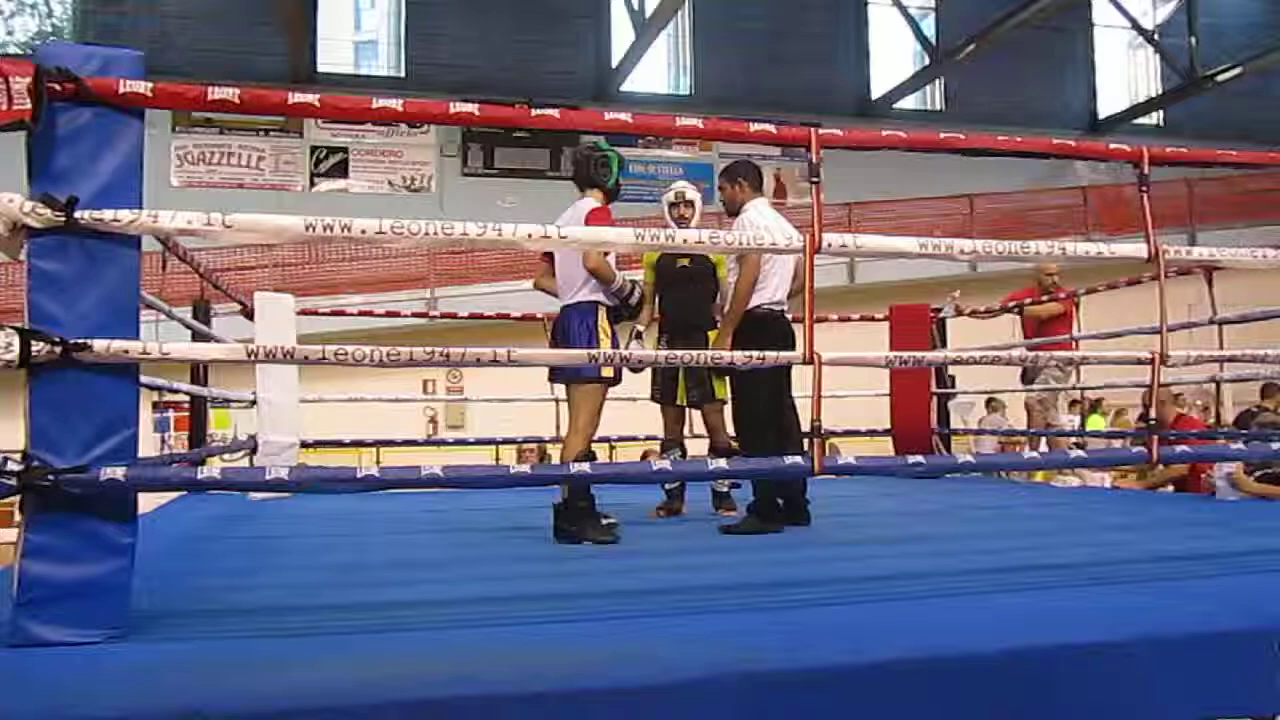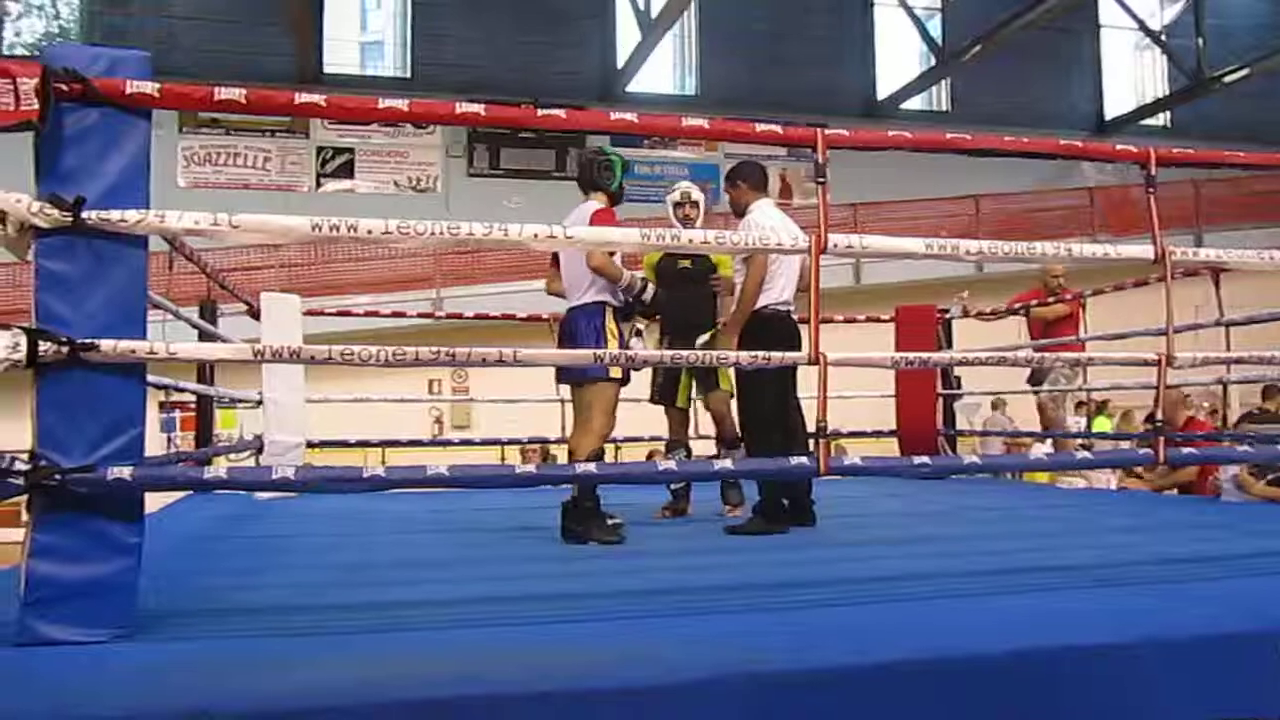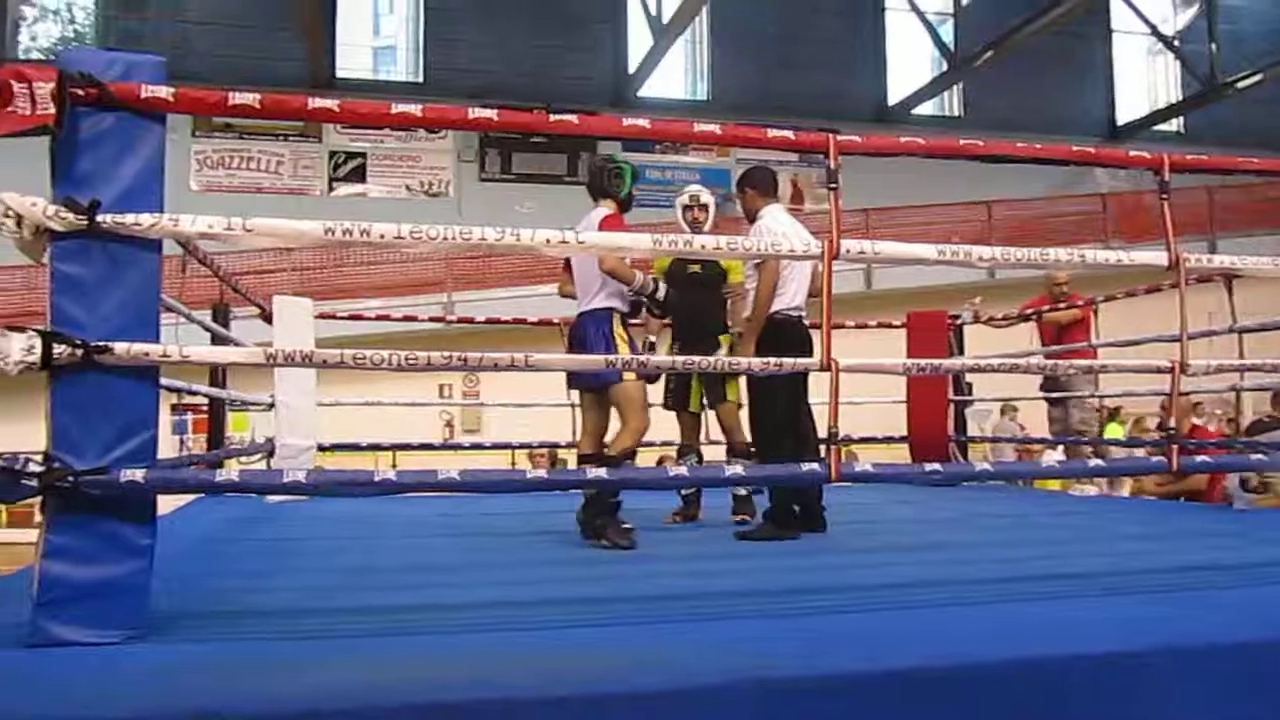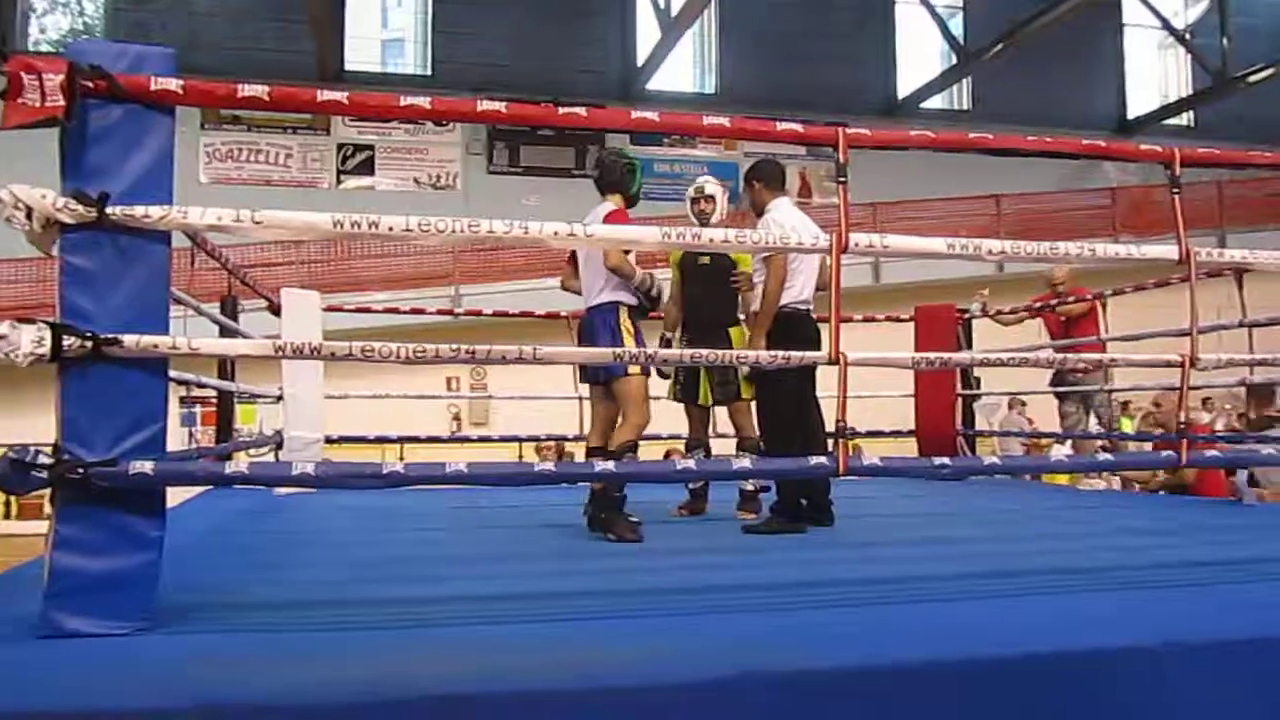
dt=0.2s
person 1, frame 1
left shoulder: (564, 218)
right shoulder: (597, 211)
left elbow: (542, 279)
right elbow: (593, 261)
right wrist: (624, 287)
left hip: (569, 318)
right hip: (590, 319)
left knee: (580, 423)
right knee: (584, 425)
left ankle: (579, 509)
right ankle: (571, 515)
person 1, frame 2
left shoulder: (570, 221)
right shoulder: (601, 213)
left elbow: (552, 283)
right elbow: (597, 260)
right wrist: (633, 285)
left hip: (574, 320)
right hip: (597, 320)
left knee: (583, 423)
right knee: (599, 423)
left ankle: (584, 511)
right ankle: (578, 513)
person 1, frame 3
left shoulder: (583, 227)
right shoulder: (610, 218)
left elbow: (568, 285)
right elbow: (610, 263)
right wrist: (647, 285)
left hip: (584, 326)
right hip: (606, 326)
left knee: (593, 428)
right knee: (636, 421)
left ankle: (593, 511)
right ankle: (600, 509)
person 1, frame 4
left shoulder: (588, 221)
right shoulder: (615, 214)
left elbow: (568, 279)
right elbow: (614, 260)
right wrist: (644, 281)
left hip: (594, 320)
right hip: (615, 319)
left knee: (603, 422)
right knee: (636, 417)
left ankle: (600, 504)
right ankle: (606, 504)
person 2, frame 1
left shoulder: (749, 219)
right shoulder: (783, 223)
left elbow: (748, 276)
right elbow: (797, 281)
left wrist: (725, 332)
left hip: (755, 325)
right hip: (778, 324)
left knee: (755, 420)
right knee: (780, 416)
left ankle: (766, 510)
right ankle: (794, 505)
person 2, frame 2
left shoulder: (755, 219)
right shoulder: (788, 223)
left elbow: (756, 276)
left wrist: (732, 331)
left hip: (761, 326)
right hip: (785, 324)
left knee: (760, 421)
right knee: (786, 416)
left ankle: (771, 512)
right ankle: (799, 506)
person 2, frame 3
left shoulder: (766, 225)
right shoulder: (798, 228)
left elbow: (768, 282)
left wrist: (749, 338)
left hip: (773, 332)
right hip: (796, 330)
left knee: (772, 426)
right knee: (797, 422)
left ankle: (781, 517)
right ankle: (809, 512)
person 2, frame 4
left shoulder: (773, 219)
right shoulder: (807, 222)
left elbow: (777, 275)
left wrist: (759, 334)
left hip: (782, 326)
right hip: (804, 323)
left knee: (779, 420)
right knee: (805, 416)
left ankle: (789, 511)
right ankle: (817, 505)
person 3, frame 1
left shoulder: (716, 250)
right shoulder: (656, 254)
right elbow: (648, 299)
right wrist: (638, 334)
left hip: (704, 341)
right hip: (669, 343)
left knee: (714, 419)
right knee: (672, 424)
left ankle: (722, 493)
right ankle: (674, 495)
person 3, frame 2
left shoulder: (716, 250)
right shoulder: (656, 254)
left elbow: (727, 298)
left hip: (705, 340)
right hip: (670, 343)
left knee: (720, 409)
right knee: (676, 425)
left ankle: (731, 485)
right ankle: (679, 496)
person 3, frame 3
left shoulder: (727, 255)
right shoulder: (667, 258)
left elbow: (738, 304)
left wrist: (736, 340)
right wrist: (649, 344)
left hip: (717, 345)
right hip: (682, 348)
left knee: (729, 419)
right knee: (688, 429)
left ankle: (742, 499)
right ankle: (690, 502)
person 3, frame 4
right shoulder: (681, 250)
left elbow: (752, 298)
right wrist: (666, 341)
left hip: (727, 338)
right hip: (692, 340)
left knee: (741, 416)
right knee: (697, 422)
left ankle: (750, 494)
right ankle: (697, 495)
person 4, frame 1
left shoulder: (1064, 296)
right shoulder: (1023, 296)
left elbow: (1043, 312)
left wrist: (1018, 308)
left hip: (1056, 361)
right hip: (1033, 363)
left knee: (1033, 400)
right knee: (1051, 422)
person 4, frame 2
left shoulder: (1070, 298)
right shoulder: (1032, 296)
left elbow: (1051, 314)
right elbow: (993, 315)
left wrist: (1027, 310)
left hip: (1067, 362)
right hip: (1046, 364)
left knee: (1045, 399)
right knee: (1053, 419)
left ankle: (1065, 453)
person 4, frame 3
left shoulder: (1079, 303)
right shoulder: (1038, 304)
left elbow: (1063, 318)
right elbow: (1005, 321)
left wrist: (1036, 316)
right wrist: (979, 317)
left hip: (1082, 372)
right hip: (1056, 376)
left knee: (1080, 424)
right knee: (1064, 431)
person 4, frame 4
left shoulder: (1084, 296)
right shoulder: (1043, 302)
left elbow: (1072, 311)
right elbow: (1010, 319)
left wrist: (1049, 307)
right wrist: (986, 310)
left hip: (1095, 370)
right hip: (1068, 373)
left knee: (1109, 424)
right knee: (1076, 428)
